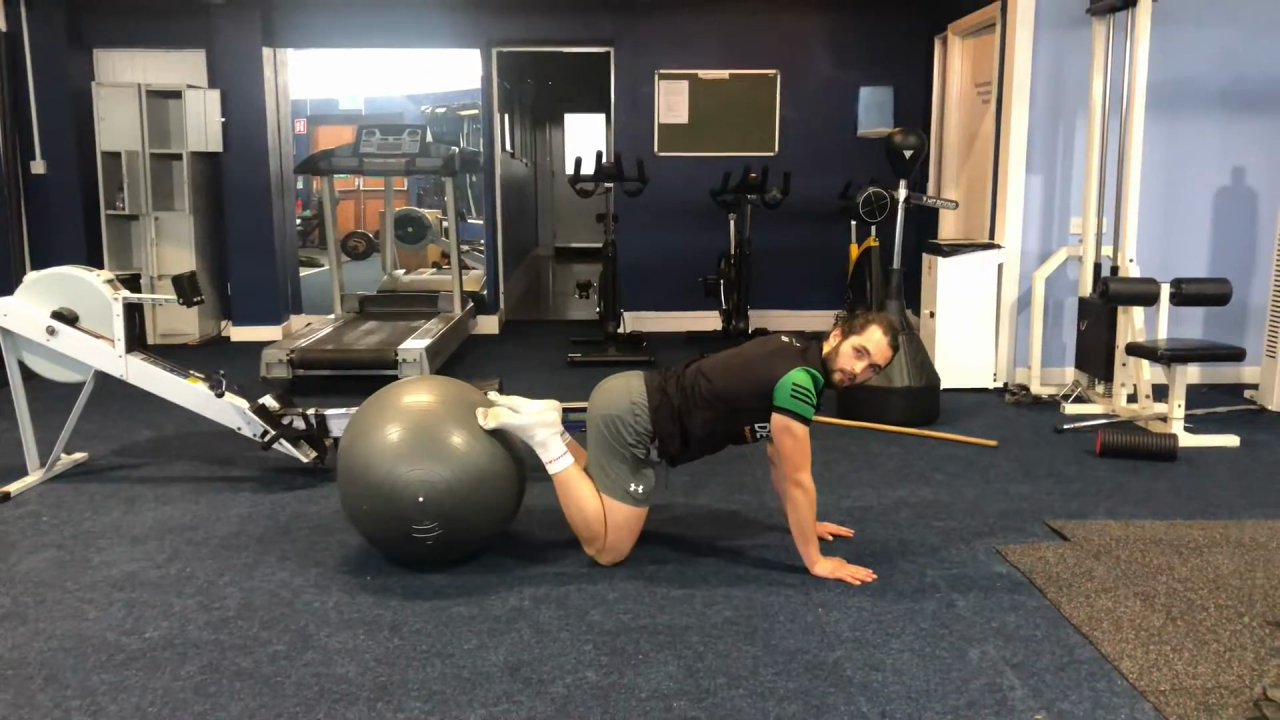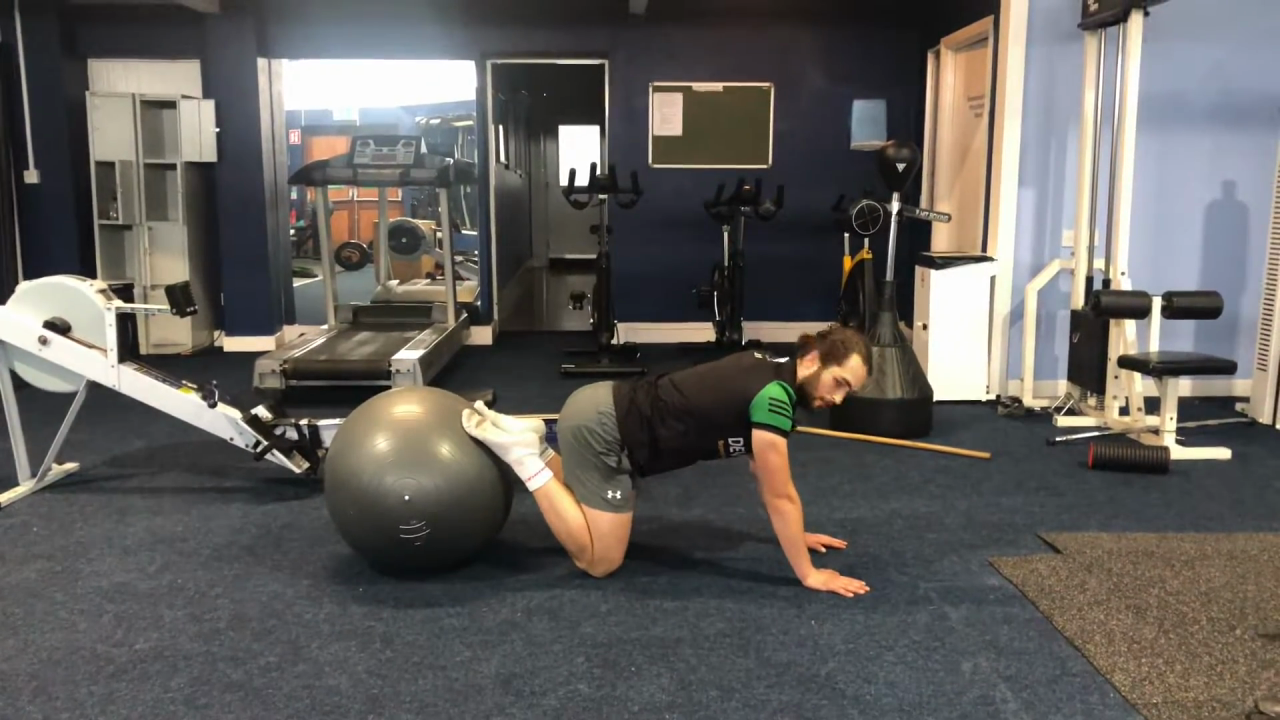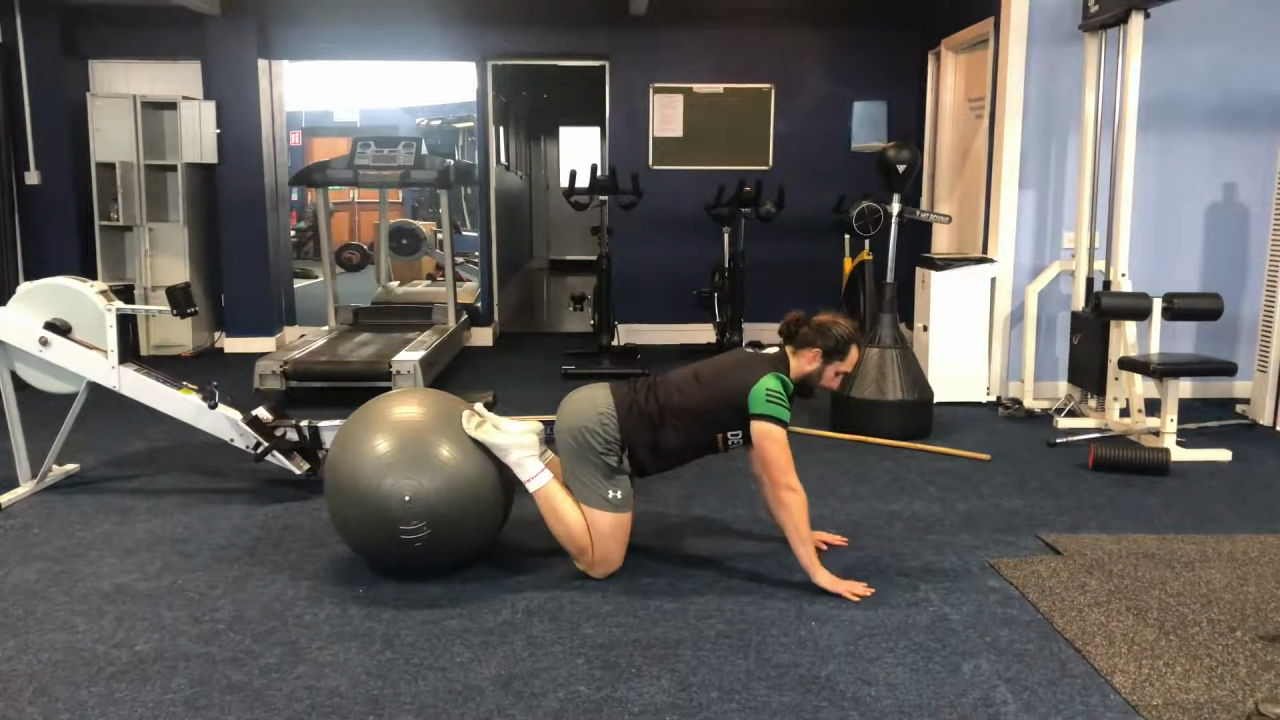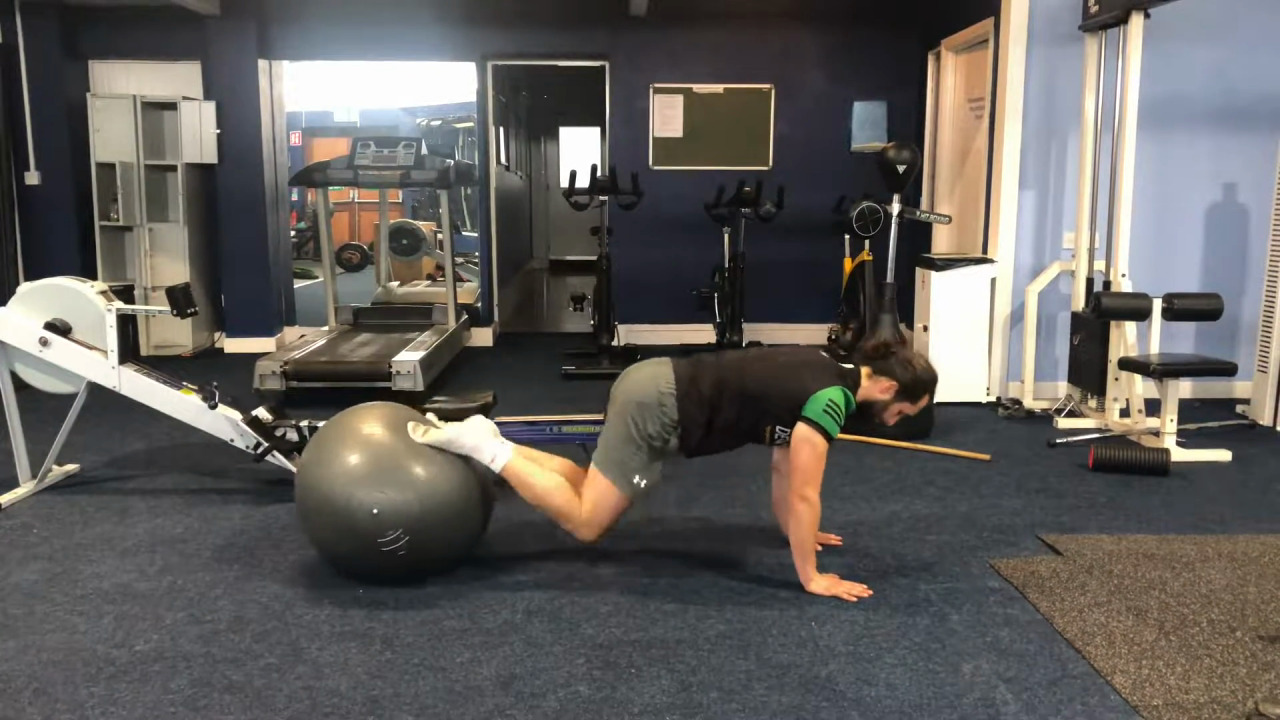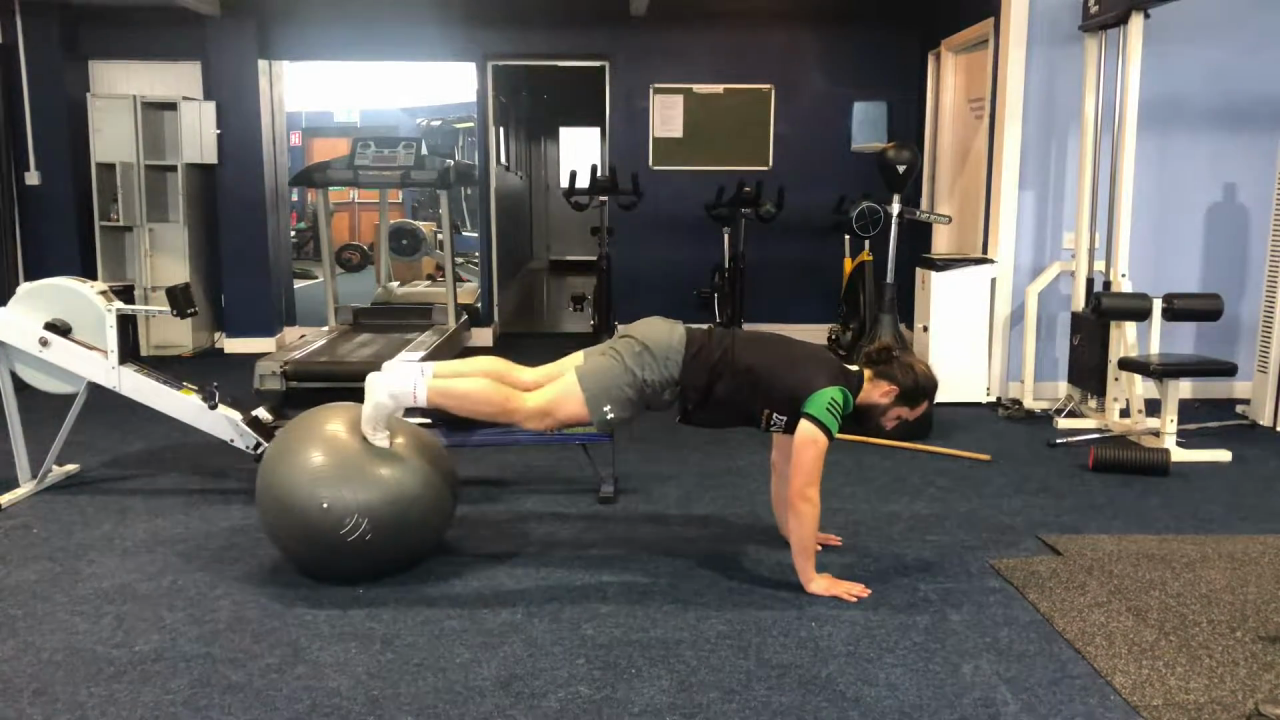
dt=1s
person 1, frame 1
left shoulder: (796, 353)
right shoulder: (799, 381)
left elbow: (778, 458)
right elbow: (798, 479)
left wrist: (805, 523)
right wrist: (816, 561)
left hip: (631, 396)
right hip: (633, 418)
left knee: (606, 506)
right knee: (607, 547)
left ankle: (547, 423)
right ankle: (544, 435)
person 1, frame 2
left shoulder: (772, 371)
right shoulder: (774, 396)
left elbow: (763, 470)
right elbow: (780, 495)
left wrist: (795, 533)
right wrist: (808, 574)
left hip: (602, 408)
right hip: (601, 428)
left knee: (604, 520)
right knee: (601, 560)
left ankle: (531, 442)
right ankle: (522, 452)
person 1, frame 3
left shoulder: (763, 367)
right shoulder: (770, 388)
left elbow: (764, 471)
right elbow: (786, 487)
left wrist: (799, 532)
right wrist: (818, 573)
left hip: (597, 411)
right hip: (600, 430)
left knee: (599, 519)
right knee: (601, 561)
left ankle: (525, 439)
right ankle: (521, 454)
person 1, frame 4
left shoulder: (824, 370)
right shoulder: (831, 399)
left elbow: (783, 468)
right elbow: (804, 494)
left wrist: (797, 533)
right wrist: (811, 576)
left hip: (652, 383)
right hip: (657, 406)
left knee: (591, 493)
right knee: (585, 521)
left ankle: (485, 439)
right ankle: (484, 445)
person 1, frame 5
left shoulder: (825, 376)
right shoulder: (830, 397)
left elbow: (782, 463)
right elbow: (804, 492)
left wrist: (793, 533)
right wrist: (811, 578)
left hip: (662, 343)
right hip: (661, 364)
left knee: (527, 380)
right knee: (531, 411)
left ankle: (413, 374)
right ankle: (405, 390)
